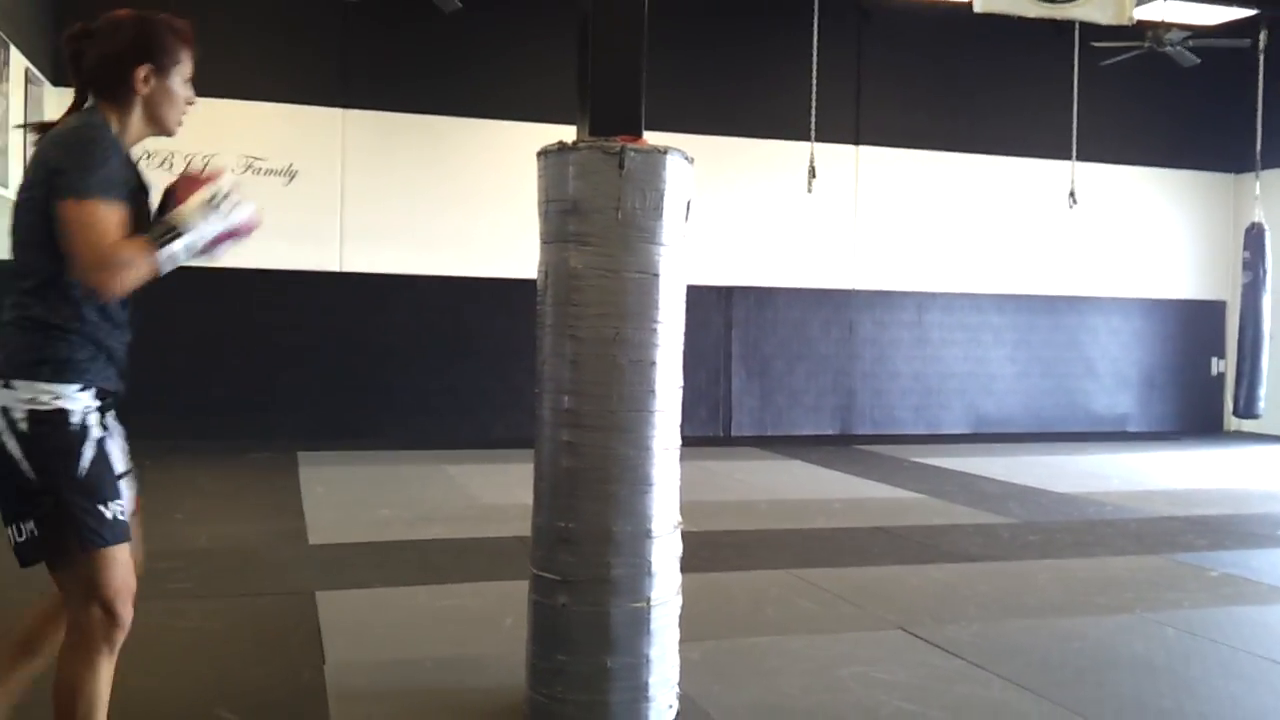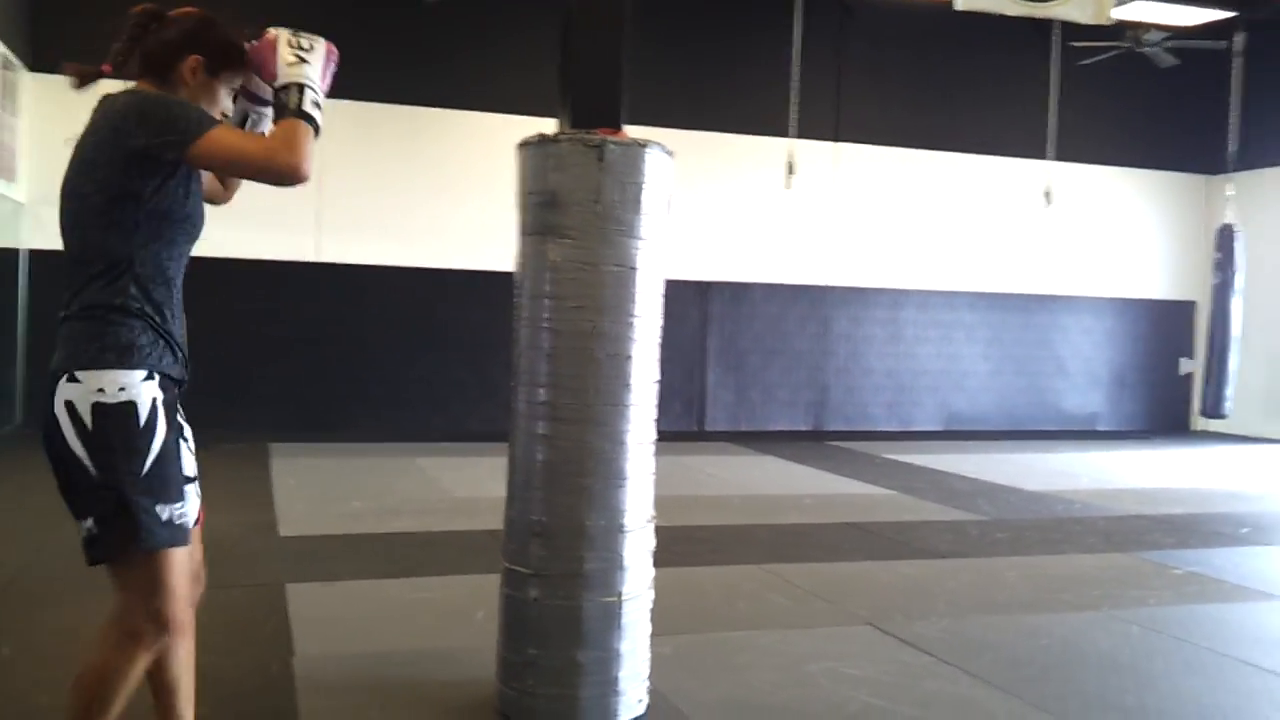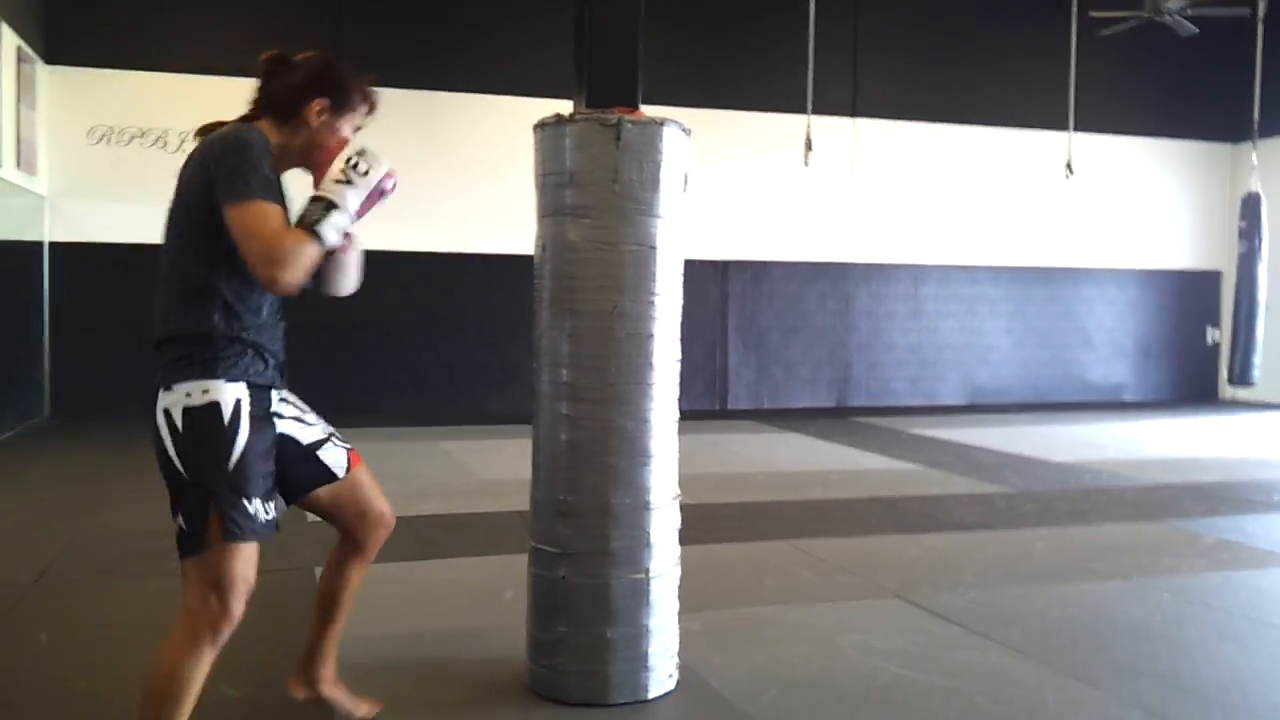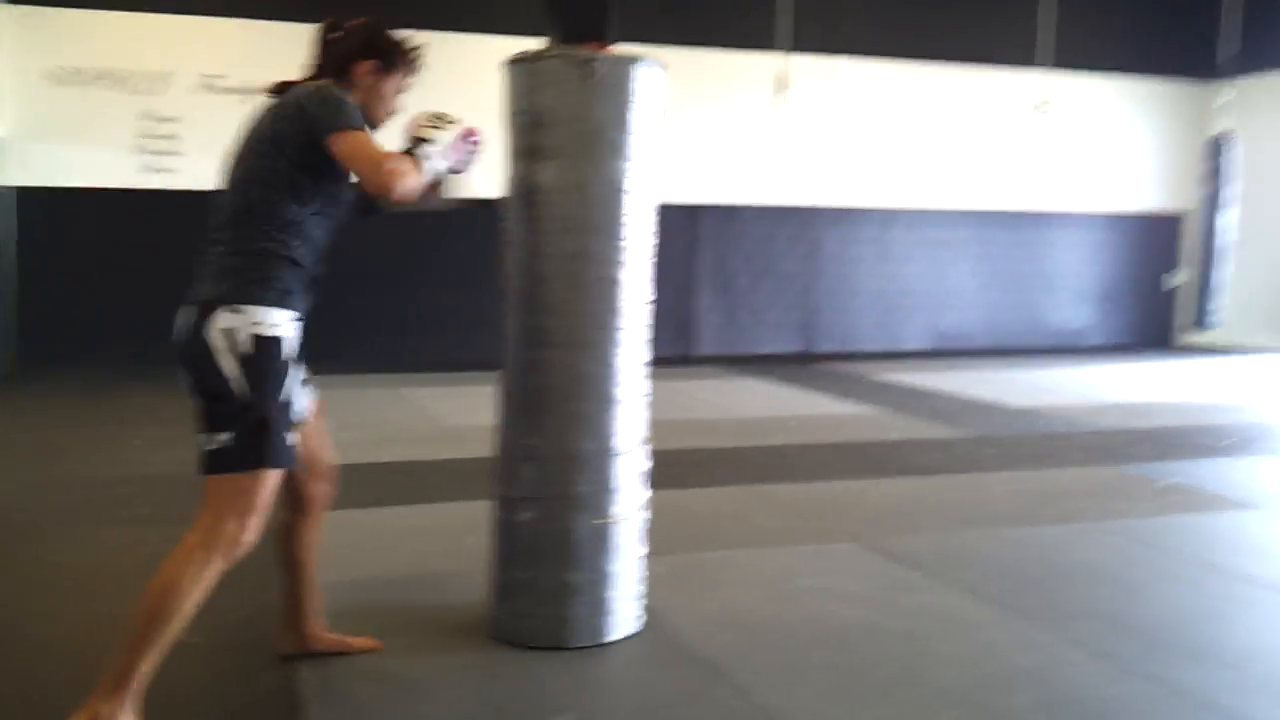
dt=0.3s
person 1, frame 1
left shoulder: (107, 149)
right shoulder: (88, 147)
right elbow: (107, 275)
left wrist: (177, 216)
right wrist: (201, 220)
left hip: (77, 397)
left knee: (88, 603)
right knee: (106, 610)
person 1, frame 2
left shoulder: (131, 130)
right shoulder: (148, 110)
left elbow: (216, 187)
right elbow: (288, 165)
left wrist: (258, 101)
right wrist: (300, 88)
left hip: (138, 386)
right hip: (111, 389)
left knee: (177, 599)
right knee: (154, 616)
person 1, frame 3
left shoulder: (247, 160)
right shoulder: (236, 151)
right elbow: (278, 269)
left wrist: (329, 210)
right wrist: (341, 201)
left hip: (259, 391)
right hip: (208, 395)
left knee: (372, 519)
right knee: (217, 607)
person 1, frame 4
left shoulder: (297, 112)
right shoulder: (327, 101)
right elbow: (388, 183)
left wrist: (420, 155)
right wrist: (437, 151)
left hip: (255, 325)
right hip: (251, 325)
left knee: (314, 478)
right knee: (231, 532)
left ankle: (305, 628)
